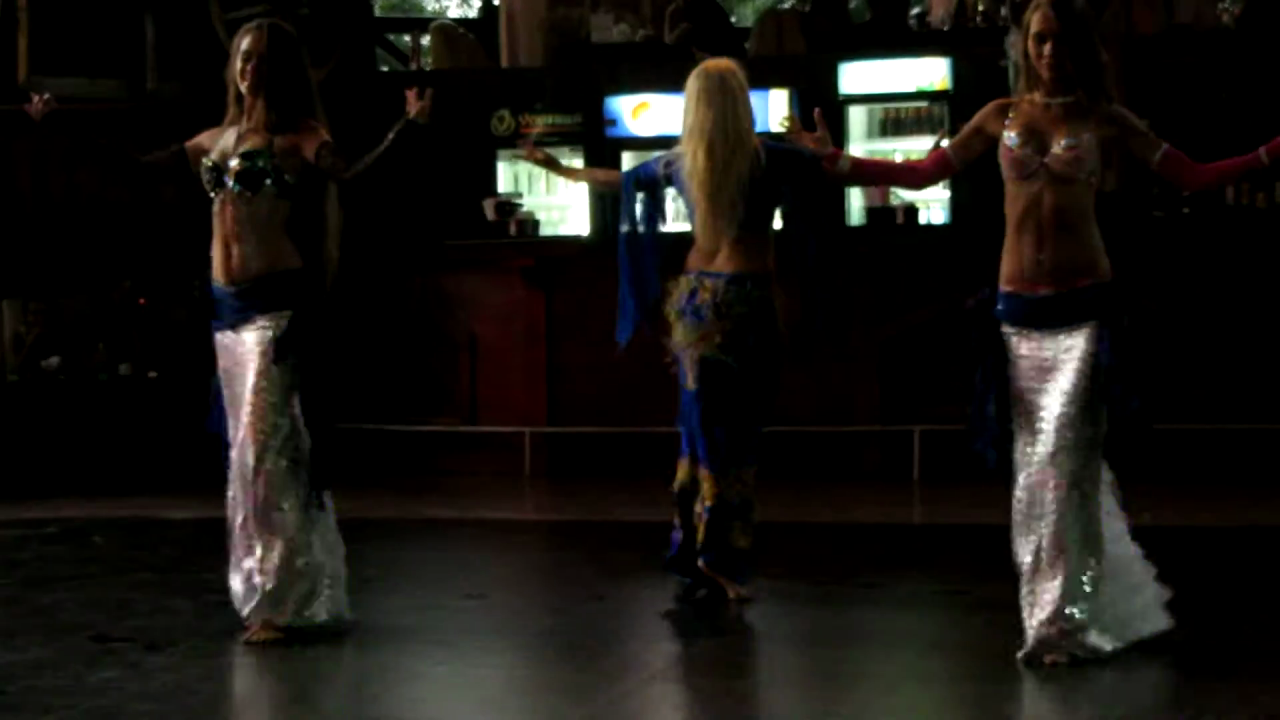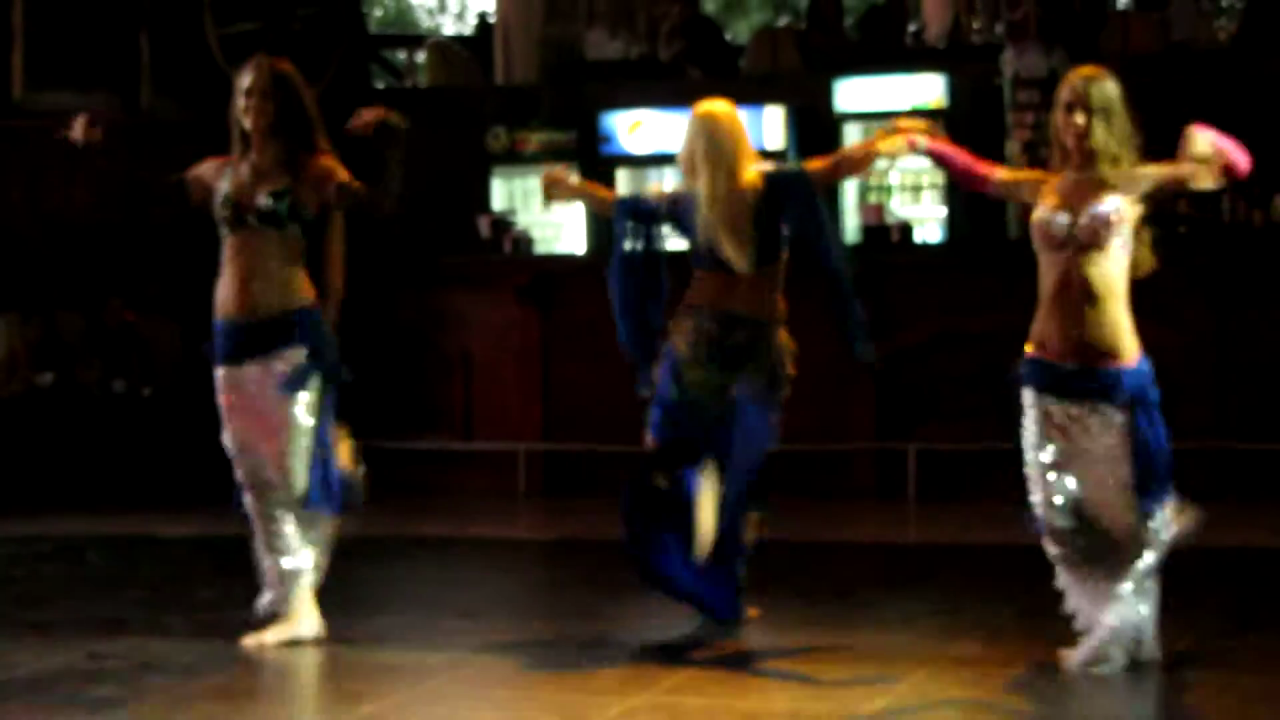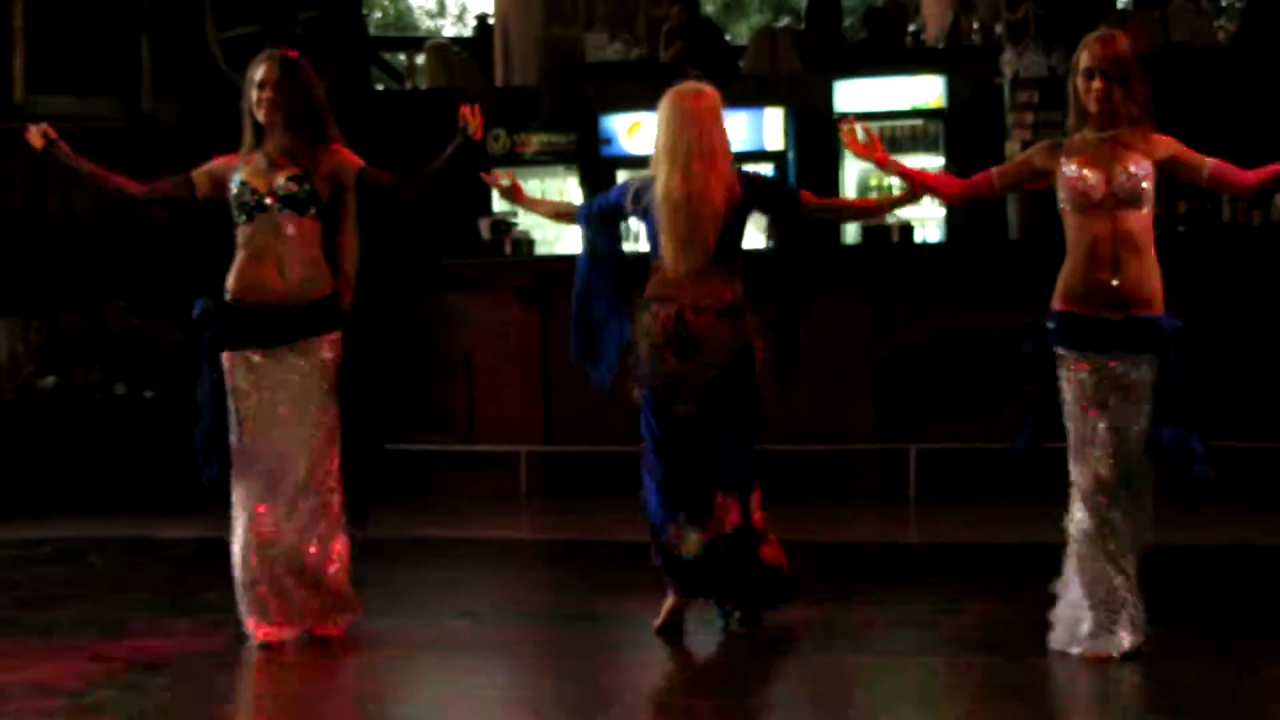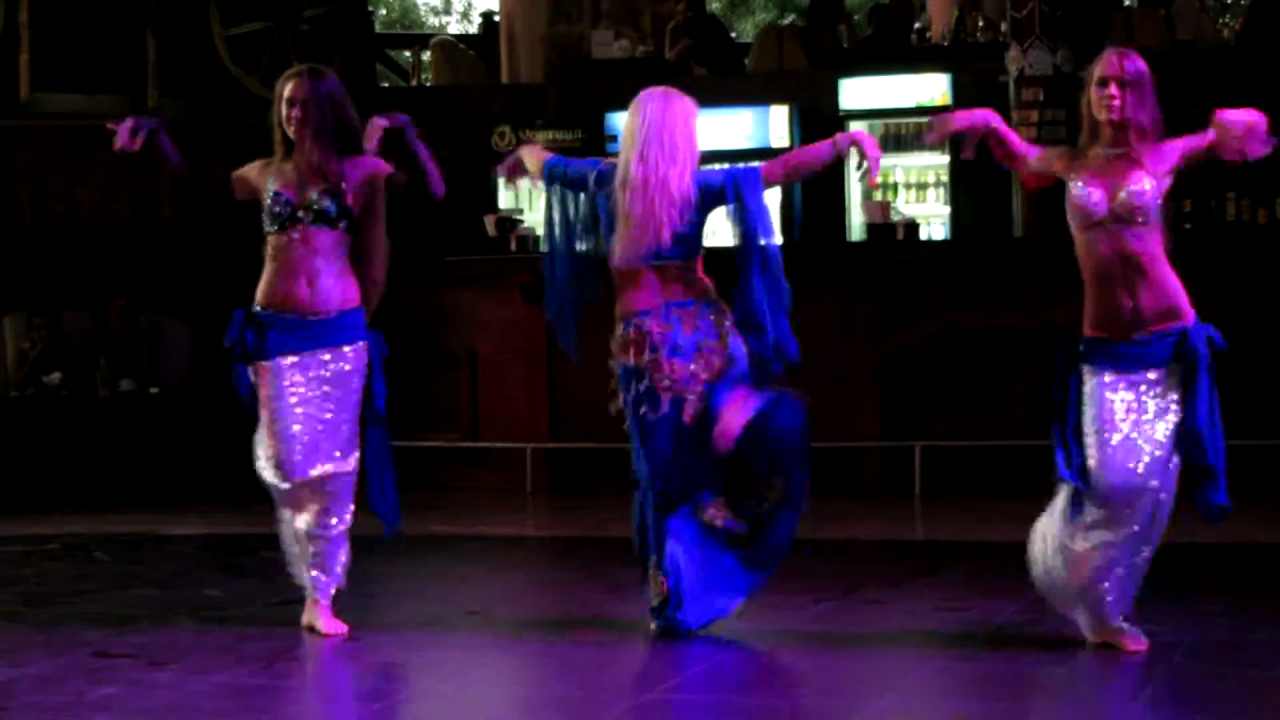
dt=1s
person 1, frame 1
left shoulder: (1106, 118)
right shoulder: (1001, 114)
left elbow: (1191, 176)
right elbow: (921, 174)
right wrist: (839, 160)
left hip: (1084, 303)
right hip: (1019, 307)
left knee: (1063, 453)
right knee: (1036, 457)
left ankle: (1062, 619)
right ankle: (1095, 602)
person 1, frame 2
left shoulder: (1135, 185)
right shoulder: (1041, 188)
left elbow: (1237, 167)
right elbow: (984, 175)
left wrist: (1208, 142)
right wrist: (926, 144)
left hip: (1115, 379)
right hip: (1047, 376)
left knee: (1116, 522)
right knee: (1057, 519)
right ankle: (1117, 628)
person 1, frame 3
left shoulder: (1155, 147)
right shoulder: (1054, 154)
right elbow: (964, 190)
right wrist: (890, 164)
left hip: (1145, 326)
right hip: (1079, 325)
left knee: (1132, 473)
right knee: (1096, 471)
left ankle: (1116, 613)
right ankle: (1099, 620)
person 1, frame 4
left shoulder: (1161, 157)
right shoulder: (1070, 163)
left elbow: (1254, 140)
right elbow: (1020, 154)
left wrist: (1238, 122)
right wrist: (975, 121)
left hip: (1167, 338)
right hip: (1104, 344)
left knee: (1153, 477)
right knee: (1116, 476)
left ankle: (1105, 605)
person 2, frame 1
left shoulder: (299, 134)
right shoulder: (220, 137)
left elbow: (346, 171)
left wrist: (405, 130)
left hip: (279, 303)
right hip: (231, 306)
left knee: (270, 442)
right knee: (249, 445)
left ankle: (290, 598)
right ankle: (266, 592)
person 2, frame 2
left shoulder: (314, 169)
right shoulder: (219, 173)
right wrist: (94, 149)
left hip: (293, 331)
right hip: (232, 336)
left knee: (285, 466)
right knee: (256, 474)
left ankle: (296, 604)
right ankle: (293, 604)
person 2, frame 3
left shoulder: (329, 160)
right shoulder: (230, 168)
left elbow: (405, 190)
right elbow: (144, 196)
left wrist: (461, 145)
right wrist: (62, 154)
left hip: (312, 324)
right hip: (245, 325)
left knee: (311, 463)
right knee: (257, 467)
left ankle: (324, 605)
right ankle: (269, 608)
person 2, frame 4
left shoulder: (356, 169)
right shoulder: (263, 173)
right wrist: (154, 135)
left hip: (340, 329)
right hip: (276, 329)
left knee: (334, 462)
right knee: (294, 461)
left ankle: (318, 598)
person 3, frame 1
left shoulder: (680, 161)
right shoulder: (767, 157)
left elbow: (617, 180)
left wrist: (558, 167)
left hip: (695, 294)
right hip: (745, 298)
left knee: (700, 426)
right knee: (735, 431)
left ankle: (696, 559)
right ankle: (721, 562)
person 3, frame 2
left shoulder: (683, 201)
right shoulder: (770, 188)
left elbow: (613, 205)
right elbow: (842, 165)
left wrist: (566, 185)
left hip: (699, 335)
right hip: (757, 344)
left knee: (677, 452)
right knee: (741, 466)
left ankle: (699, 493)
right ankle: (722, 600)
person 3, frame 3
left shoulder: (645, 189)
right shoulder: (740, 186)
left elbow: (578, 213)
right elbow: (826, 210)
left wrist: (519, 199)
right wrist: (898, 200)
left hip: (661, 329)
right hip: (724, 328)
left knee: (670, 461)
right knee: (730, 459)
left ankle: (682, 580)
right ankle: (744, 592)
person 3, frame 4
left shoulder: (604, 179)
right shoulder: (698, 185)
left elbow: (542, 163)
right elbow: (784, 168)
left wrist: (522, 157)
right wrist: (845, 144)
left hip: (638, 336)
right hip: (701, 326)
left knee: (661, 468)
left ankle: (674, 604)
right ankle: (737, 420)
